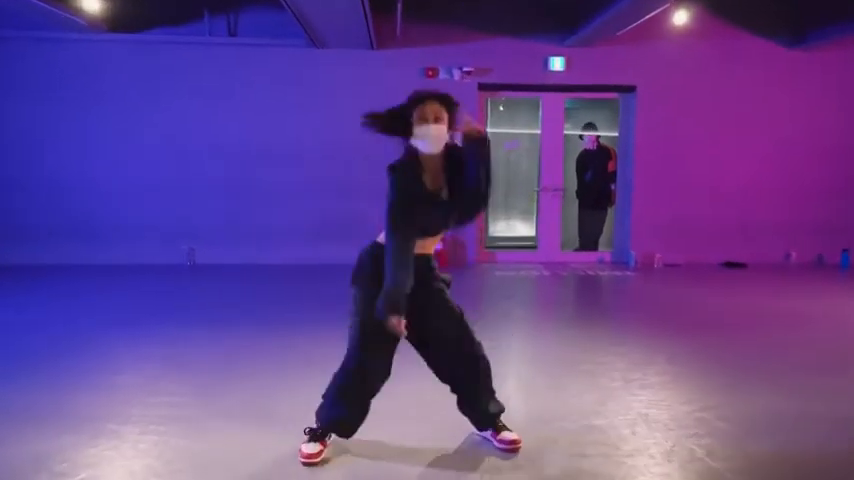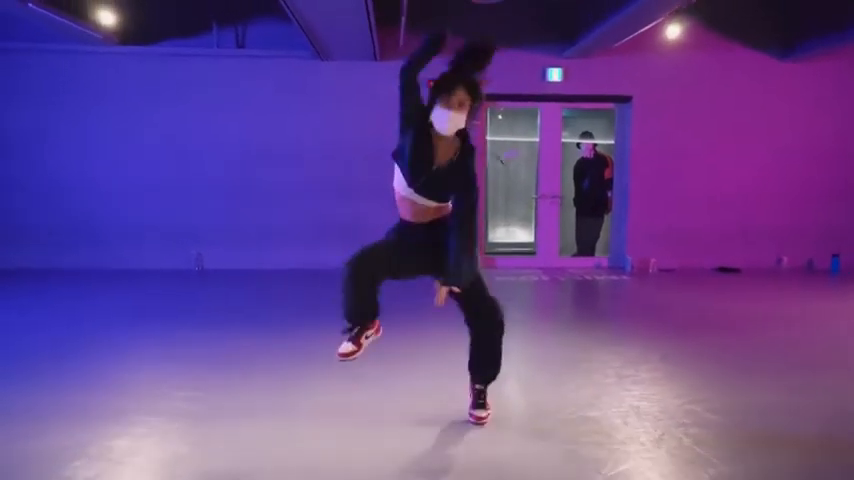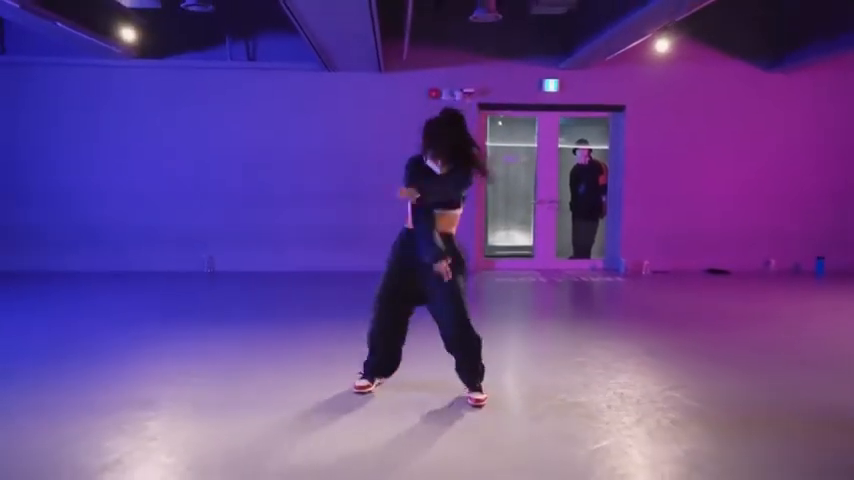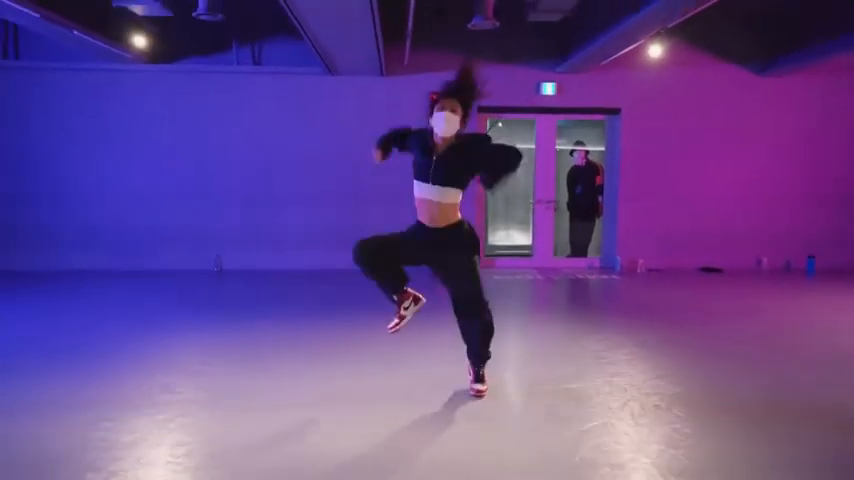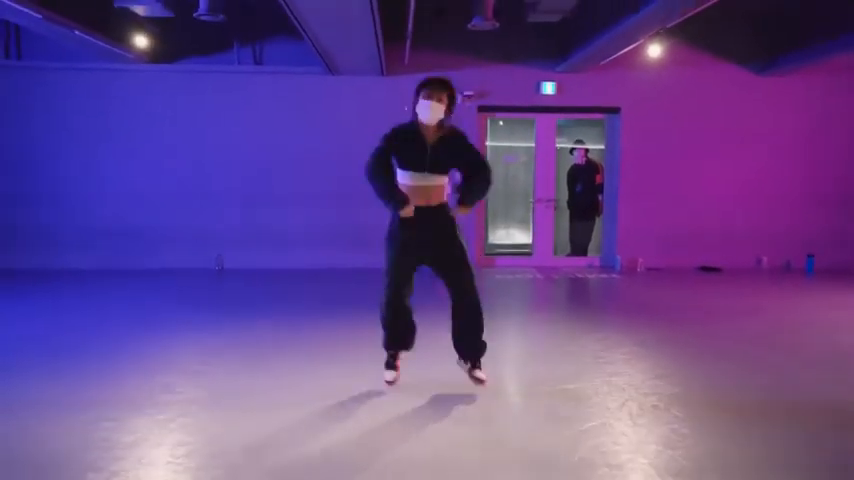
dt=0.3s
person 1, frame 1
left shoulder: (458, 167)
right shoulder: (402, 174)
left elbow: (472, 205)
right elbow: (399, 239)
left wrist: (477, 145)
right wrist: (393, 303)
left hip: (423, 274)
right hip: (380, 273)
left knee: (465, 356)
right knee: (366, 363)
left ankle: (487, 421)
right ankle: (325, 427)
person 1, frame 2
left shoulder: (465, 160)
right shoulder: (417, 127)
left elbow: (465, 219)
right elbow: (408, 78)
left wrist: (455, 274)
right wrist: (438, 39)
left hip: (446, 235)
right hip: (407, 233)
left knee: (486, 315)
right knee: (361, 268)
left ankle: (478, 388)
right ankle: (362, 325)
person 1, frame 3
left shoulder: (463, 170)
right shoulder: (415, 168)
left elbow: (447, 187)
right elbow: (421, 216)
left wrist: (422, 192)
right wrist: (434, 255)
left hip: (443, 250)
right hip: (410, 246)
left knee: (455, 322)
right knee: (386, 317)
left ankle: (473, 381)
right ankle: (376, 371)
person 1, frame 4
left shoulder: (469, 148)
right shoulder: (421, 140)
left elbow: (511, 157)
right elbow: (402, 136)
left wrist: (489, 177)
right wrist: (384, 145)
left hip: (455, 238)
right hip: (420, 234)
left knee: (472, 305)
right knee: (367, 253)
left ankle: (478, 369)
right ankle: (404, 297)
person 1, frame 5
left shoulder: (454, 139)
right shoulder: (400, 135)
left elbow: (480, 173)
right elbow: (376, 170)
left wrist: (467, 198)
right wrist: (397, 201)
left hip: (440, 222)
right hip: (407, 222)
left knee: (465, 290)
right knee: (395, 291)
left ankle: (471, 358)
right ankle: (395, 352)
person 2, frame 1
left shoulder: (607, 152)
right shoulder: (583, 155)
left elbow: (612, 177)
left wrist: (612, 195)
left hip: (600, 199)
right hip: (585, 198)
left knee: (595, 229)
right knee: (584, 231)
left ankle: (590, 251)
right ankle: (585, 250)
person 2, frame 2
left shoulder: (604, 160)
right shoulder: (580, 163)
left elbow: (609, 184)
left wrist: (608, 202)
left hip: (597, 206)
right hip: (582, 205)
left knee: (591, 235)
right knee: (581, 236)
left ankle: (587, 257)
right ankle: (582, 256)
person 2, frame 3
left shoulder: (598, 167)
right shoulder: (576, 169)
left elbow: (603, 190)
left wrist: (603, 207)
left hip: (592, 210)
right hip: (578, 209)
left knee: (587, 239)
right knee: (577, 239)
left ankle: (583, 259)
right ankle: (578, 258)
person 2, frame 4
left shoulder: (595, 168)
right shoulder: (573, 170)
left elbow: (600, 190)
right elbow: (570, 189)
left wrist: (600, 207)
right wrist: (570, 204)
left hip: (589, 210)
right hip: (575, 209)
left knee: (584, 238)
right knee: (575, 238)
left ankle: (580, 257)
right ankle: (575, 257)
person 2, frame 5
left shoulder: (595, 167)
right shoulder: (573, 169)
left elbow: (600, 189)
left wrist: (600, 206)
right wrist: (571, 203)
left hip: (589, 208)
right hip: (575, 208)
left knee: (584, 237)
right knee: (574, 237)
left ankle: (580, 256)
right ankle: (575, 256)
